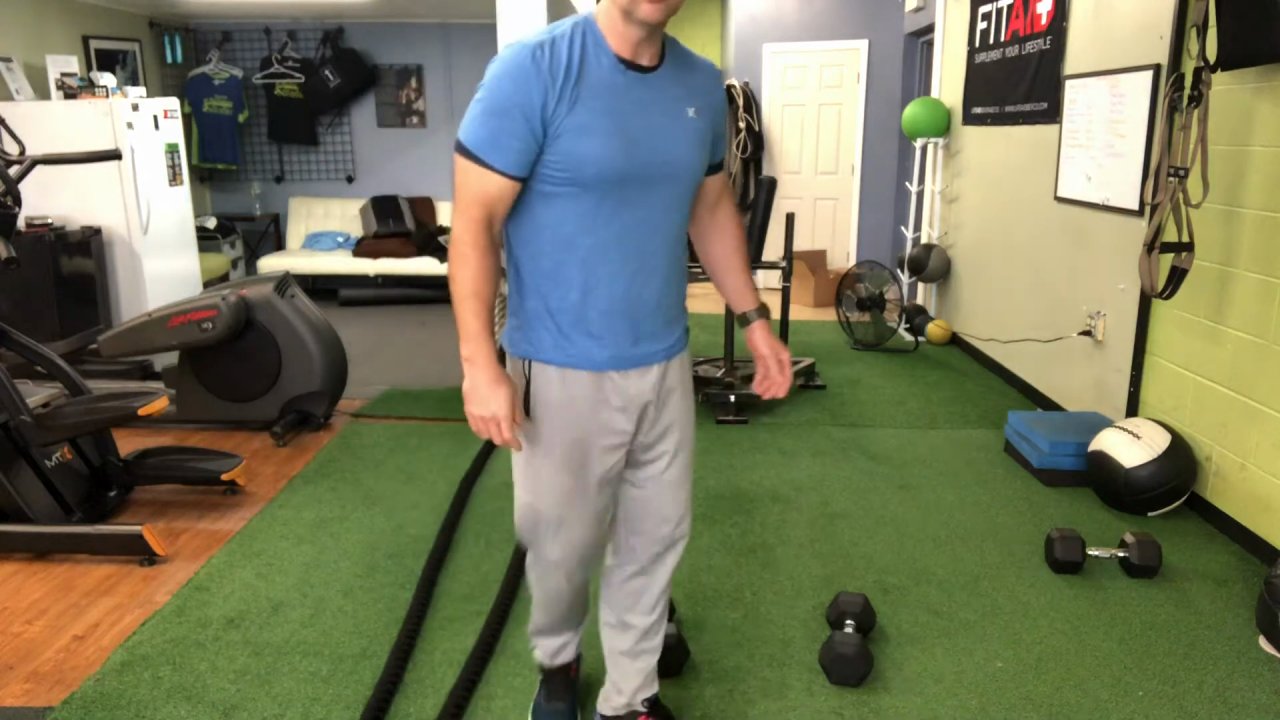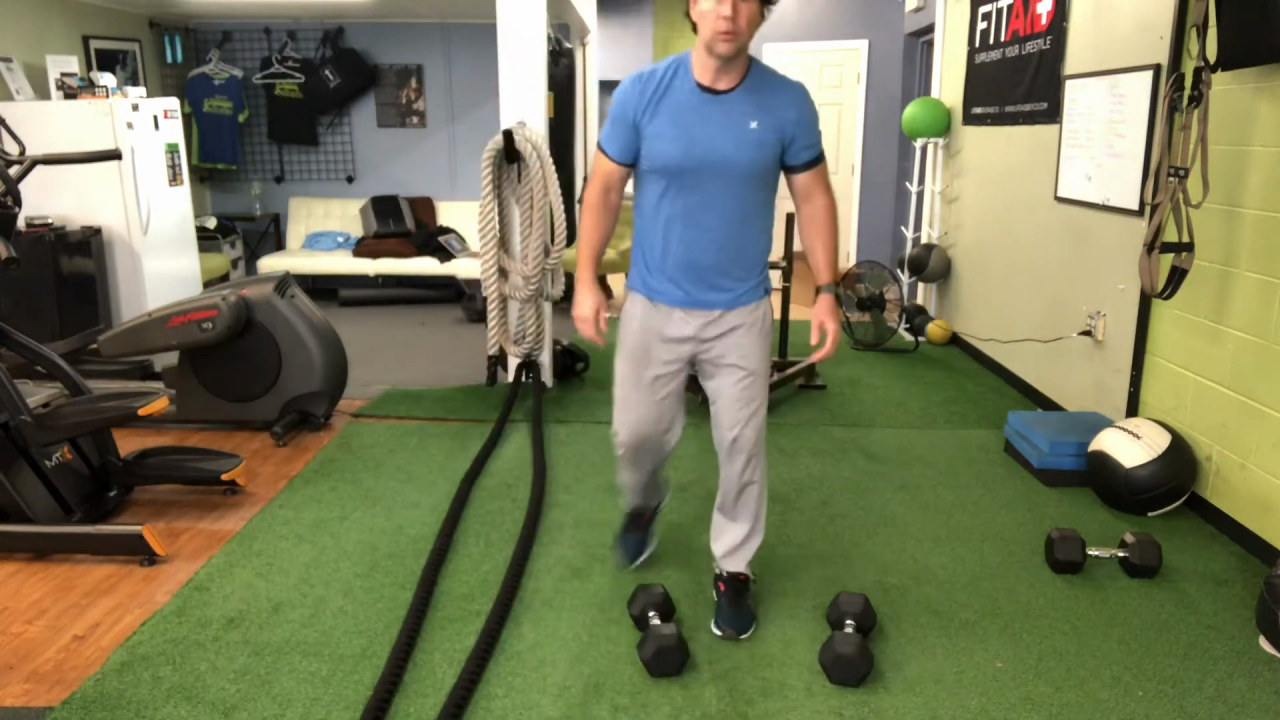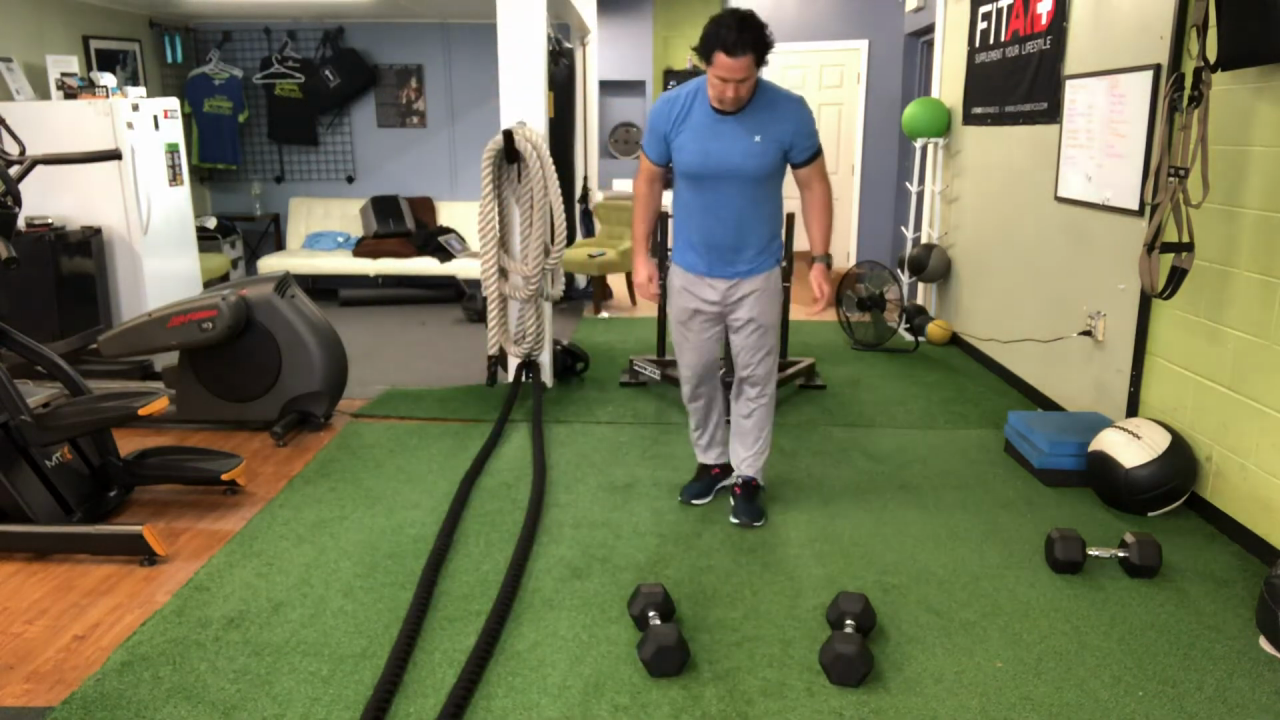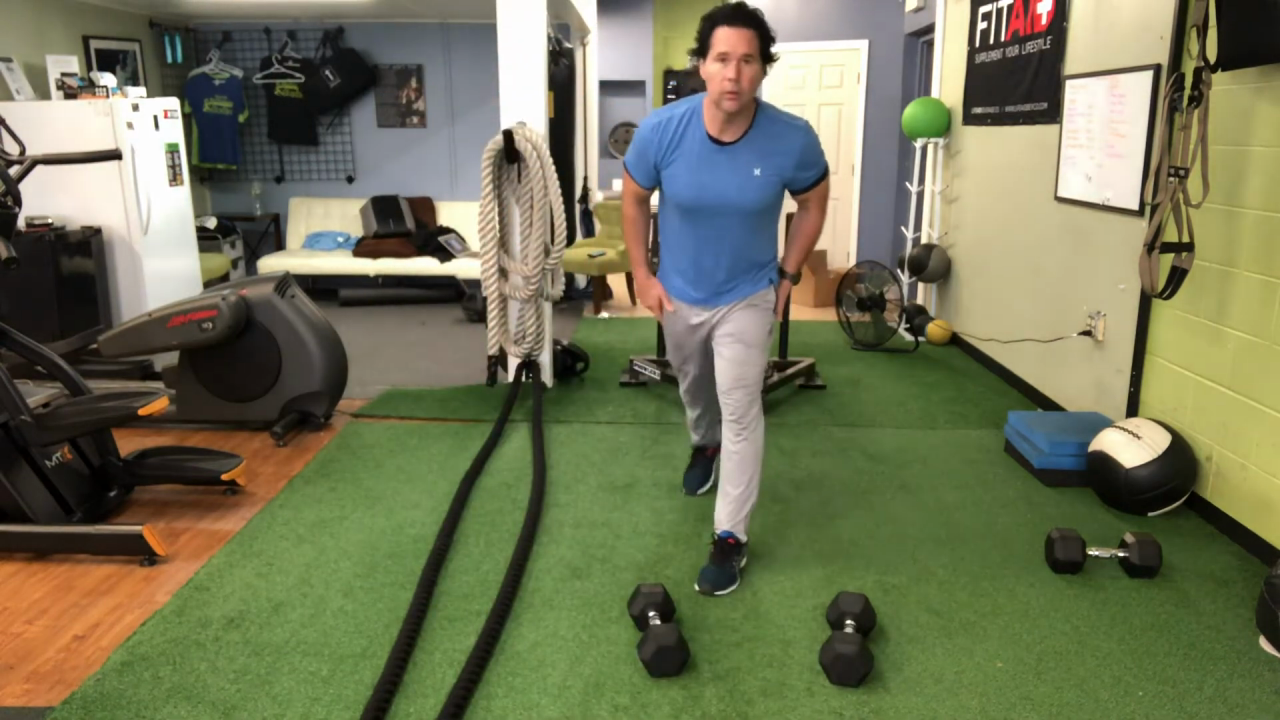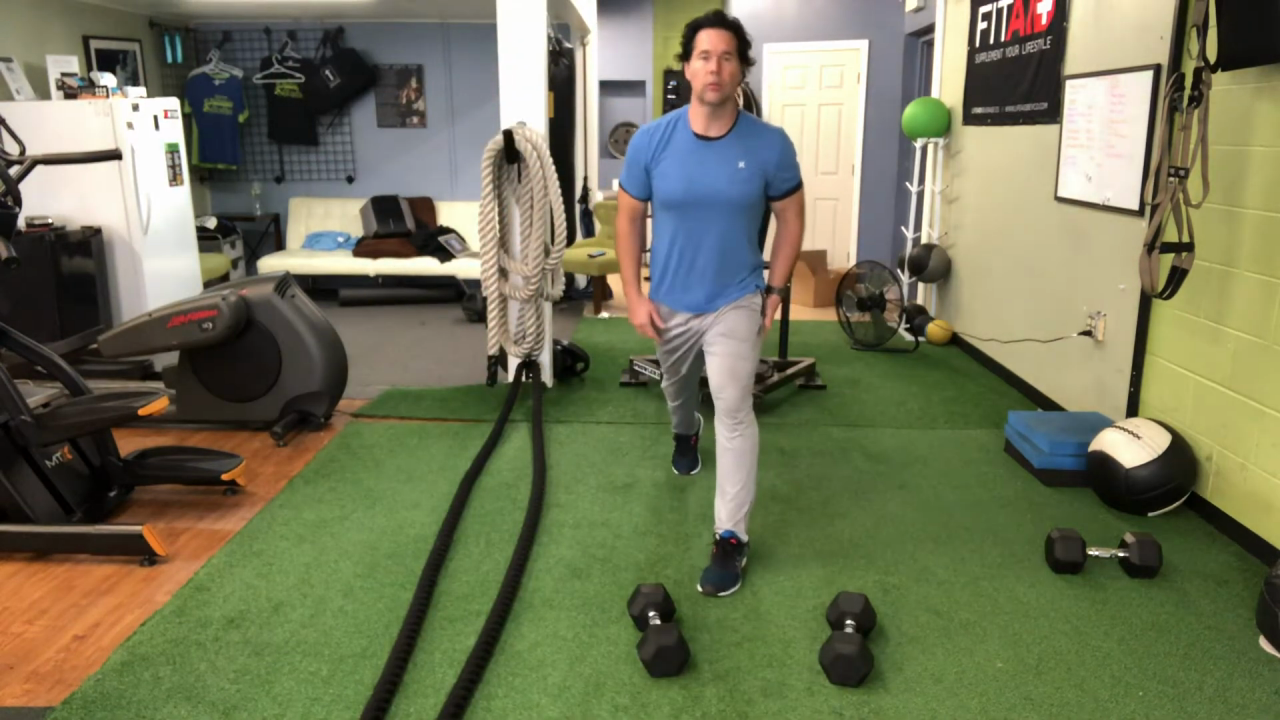
dt=1s
person 1, frame 1
left shoulder: (701, 84)
right shoulder: (533, 70)
right elbow: (474, 221)
left wrist: (753, 319)
right wrist: (481, 364)
left hip: (664, 364)
right hip: (561, 372)
left knee: (657, 540)
right knee: (565, 546)
right ankle: (557, 660)
person 1, frame 2
left shoulder: (788, 103)
right shoulder: (641, 93)
left elbow: (812, 197)
right elbow: (603, 190)
left wrist: (826, 291)
right wrist: (585, 280)
left hip: (741, 310)
right hip: (653, 304)
left knee: (742, 445)
right knee: (637, 434)
left ankle: (733, 569)
right ankle: (644, 503)
person 1, frame 3
left shoulder: (789, 113)
right shoulder: (671, 109)
left elbow: (813, 185)
right elbow: (650, 181)
left wrist: (820, 260)
right wrist: (641, 253)
left hip: (757, 276)
right hip: (690, 274)
left knee: (755, 379)
right knee: (696, 375)
left ankle: (748, 478)
right ankle: (711, 462)
person 1, frame 4
left shoulder: (793, 139)
right shoulder: (660, 131)
left elbow: (813, 204)
right elbow: (634, 200)
left wrist: (787, 275)
right wrist: (642, 274)
left hip: (748, 296)
right hip: (679, 295)
left knee: (740, 410)
right knee: (693, 386)
left ankle: (730, 536)
right ankle: (705, 444)
person 1, frame 5
left shoulder: (770, 144)
right shoulder: (650, 141)
left elbow: (790, 218)
right elbow: (630, 218)
left wrist: (775, 290)
right wrist: (633, 295)
left hip: (737, 302)
right hip: (669, 302)
left knee: (734, 409)
right knee: (677, 388)
left ankle: (731, 538)
right ankle: (685, 434)
